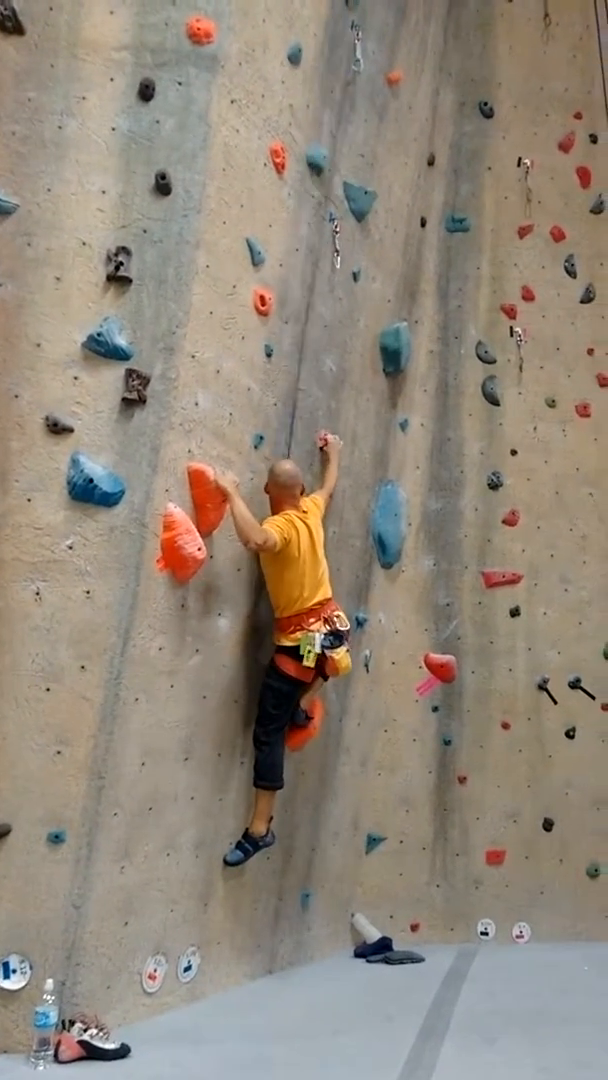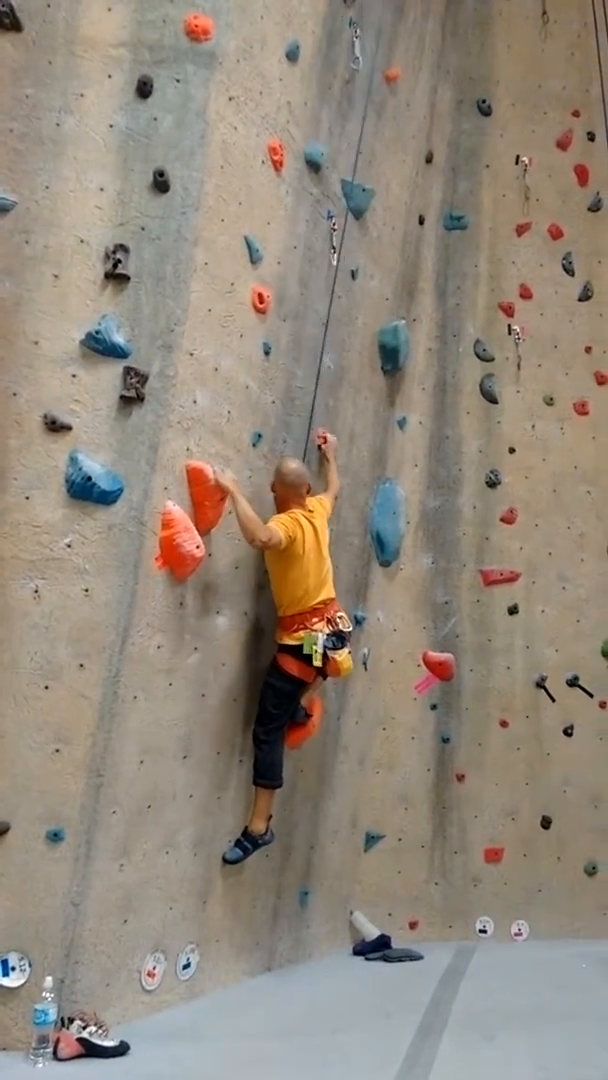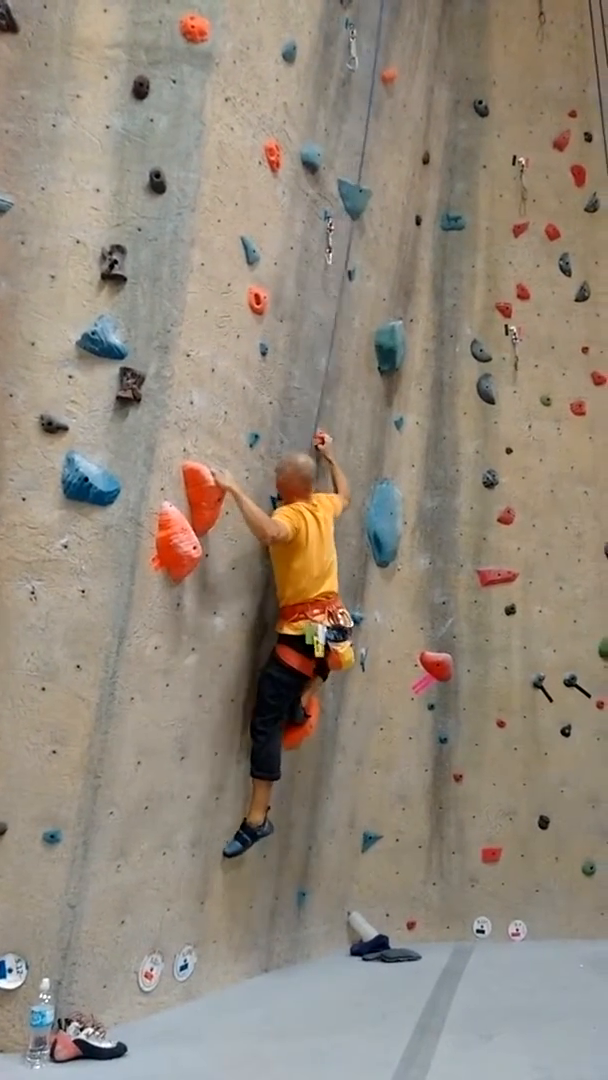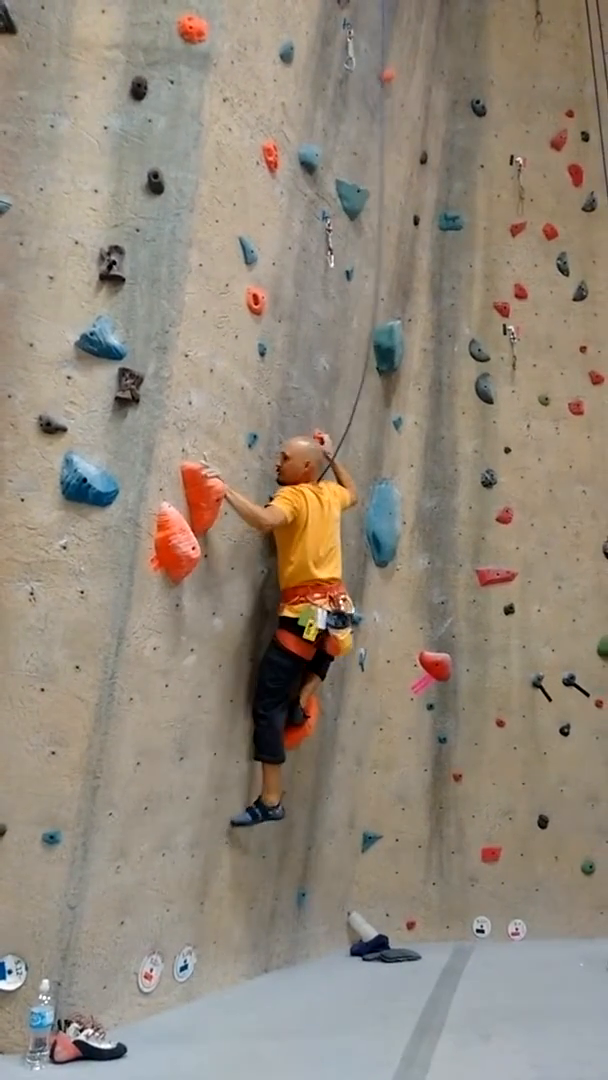
dt=0.3s
person 1, frame 1
left shoulder: (281, 527)
right shoulder: (312, 510)
left elbow: (254, 540)
right elbow: (329, 485)
left wrist: (232, 493)
right wrist: (332, 452)
left hip: (299, 638)
right hip: (331, 626)
left knee: (268, 732)
left ankle: (260, 828)
right ankle: (304, 706)
person 1, frame 2
left shoulder: (286, 524)
right shoulder: (318, 510)
left elbow: (258, 537)
right elbow: (334, 488)
left wrist: (233, 491)
right wrist: (329, 455)
left hip: (302, 637)
right hip: (333, 625)
left knee: (267, 730)
left ankle: (258, 827)
right ankle: (304, 704)
person 1, frame 3
left shoulder: (291, 516)
right shoulder: (323, 506)
left elbow: (268, 532)
right elbow: (345, 494)
left wrist: (235, 490)
right wrist: (330, 458)
left hip: (302, 628)
right hip: (334, 620)
left knee: (266, 720)
left ankle: (257, 819)
right ankle: (302, 703)
person 1, frame 4
left shoulder: (293, 496)
right shoulder: (331, 493)
left elbow: (264, 519)
right elbow: (353, 492)
left wrist: (225, 491)
right wrist: (332, 458)
left hip: (304, 611)
right hip: (336, 606)
left knee: (267, 704)
right knee: (322, 654)
left ankle: (270, 800)
right ankle: (301, 703)
